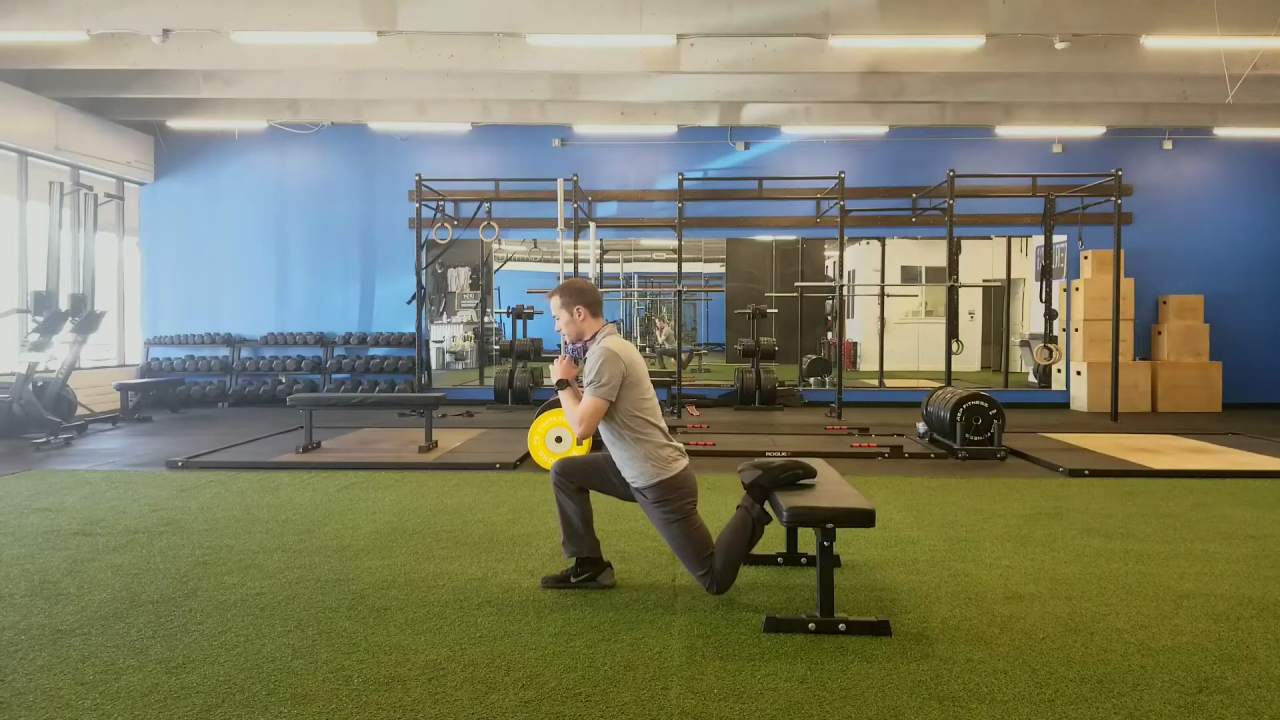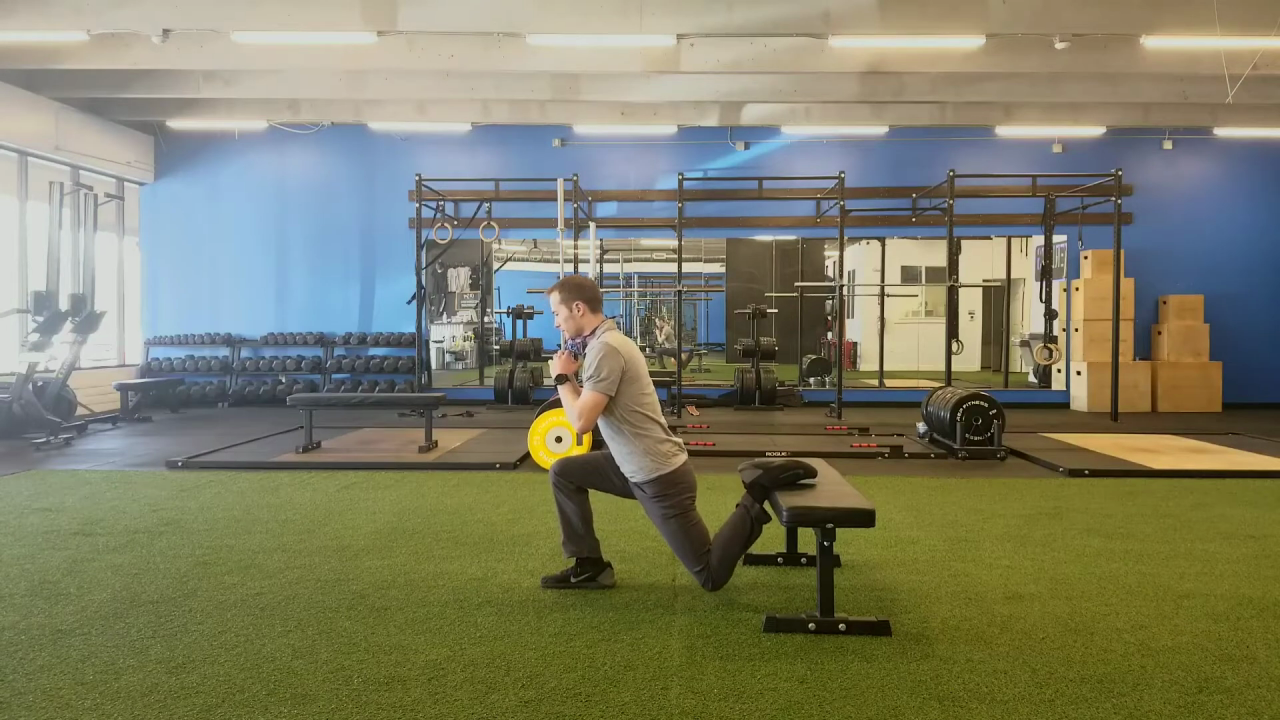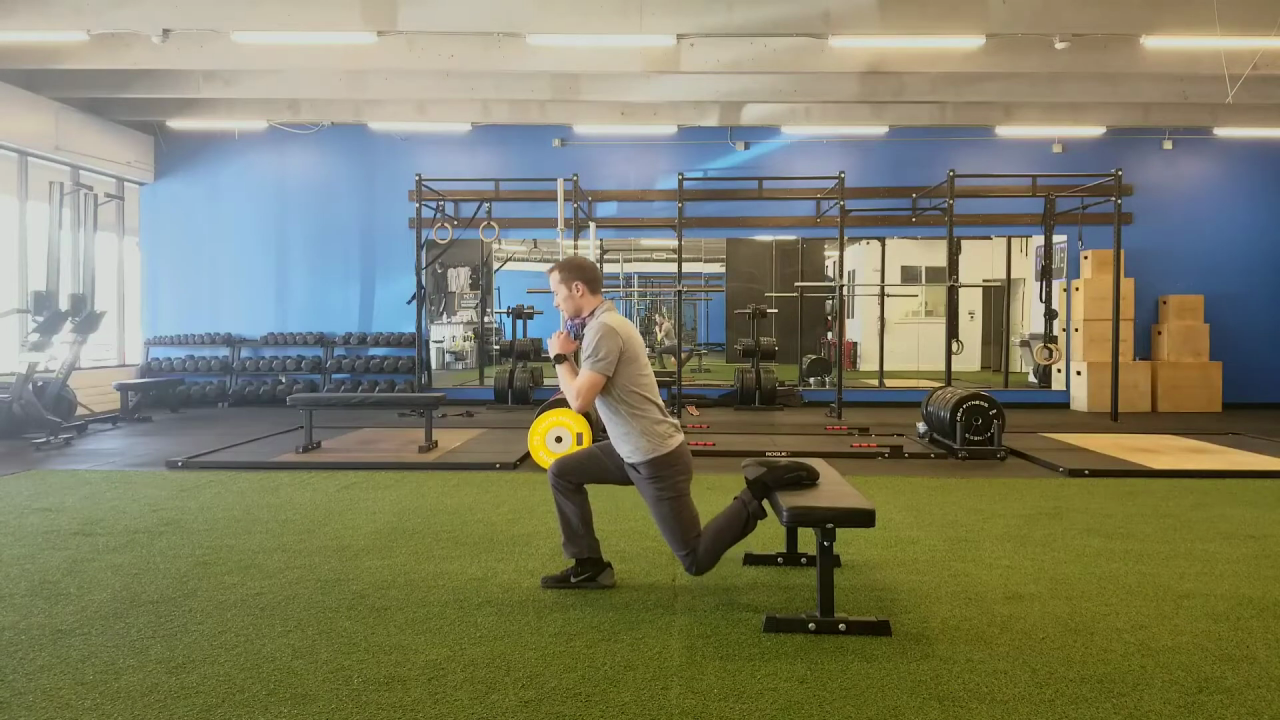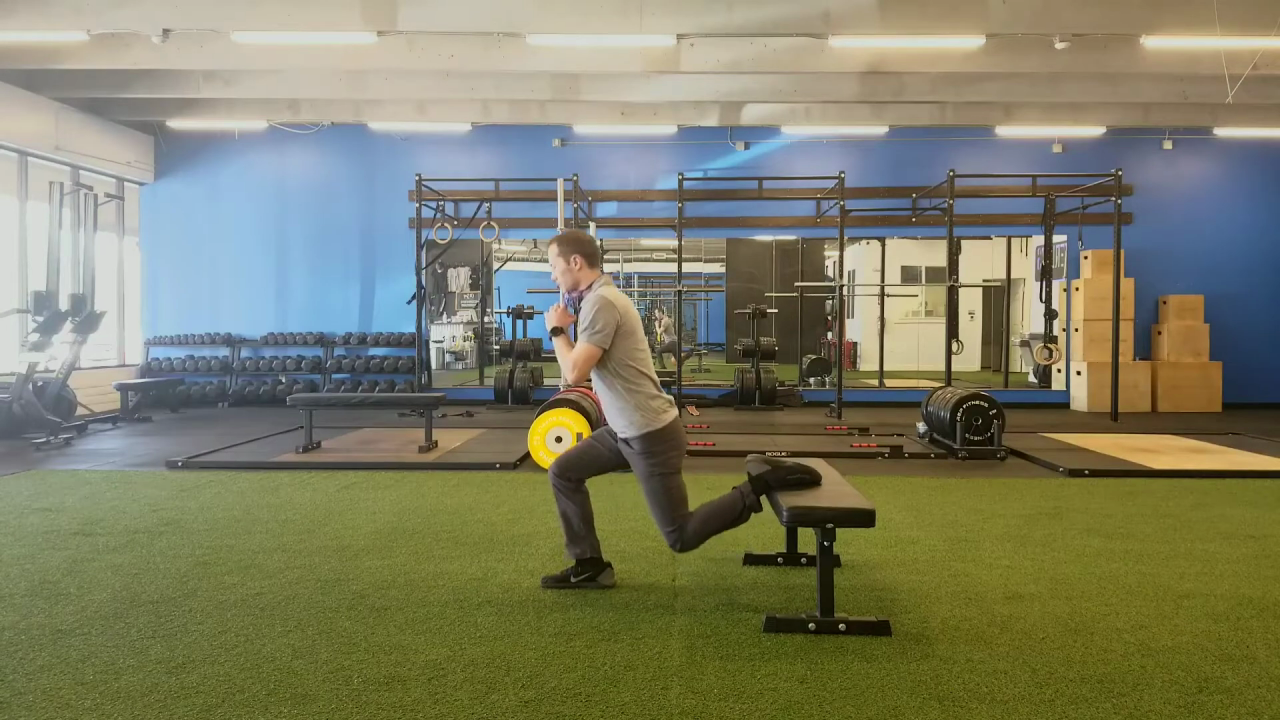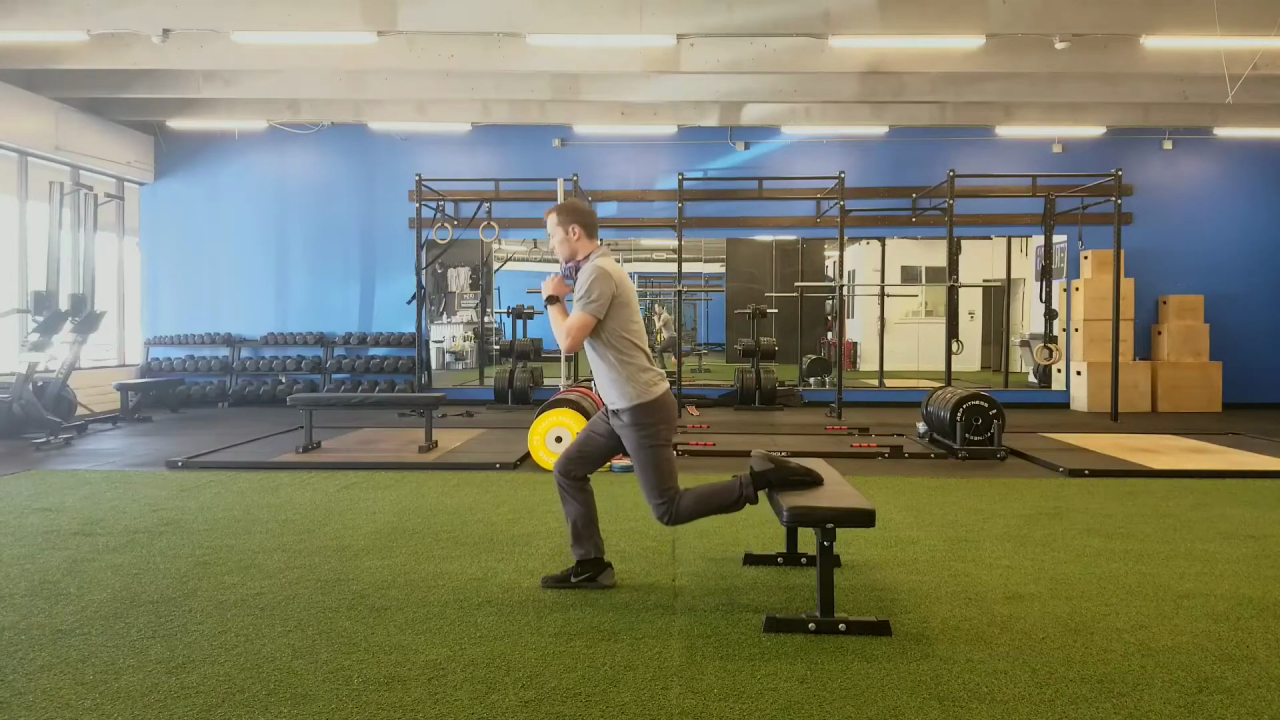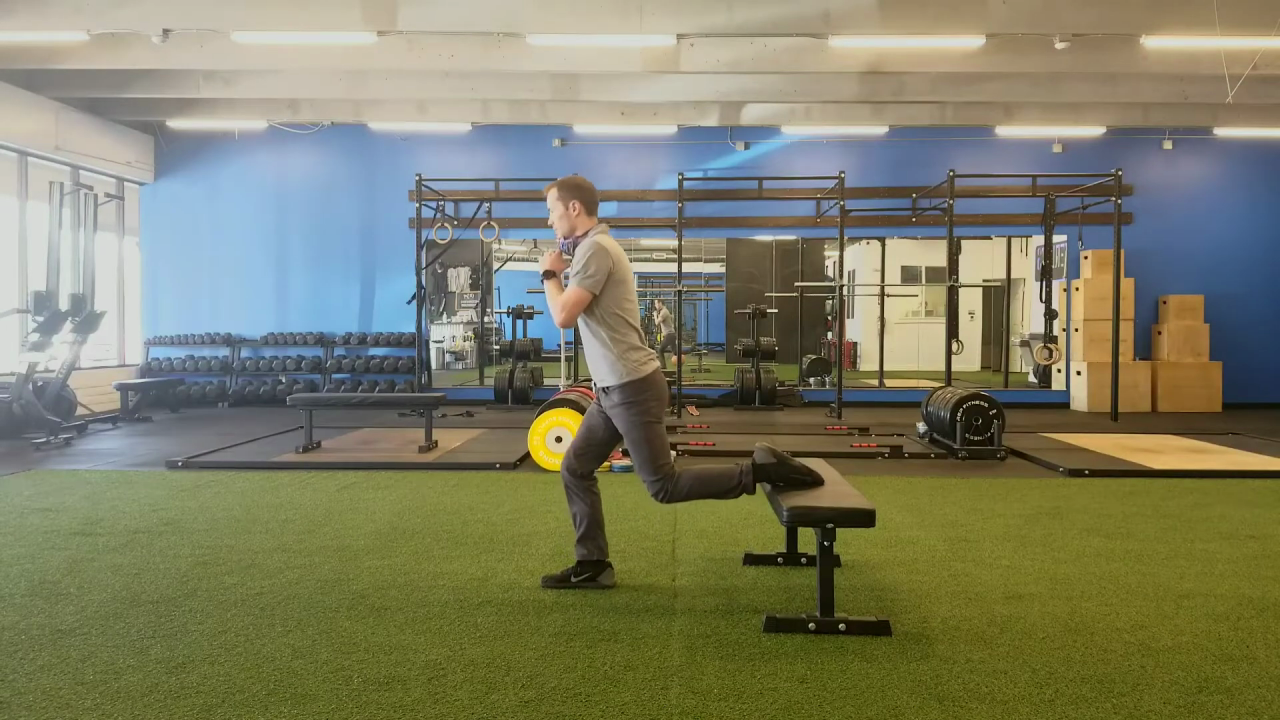
dt=0.2s
person 1, frame 1
left shoulder: (605, 354)
right shoulder: (608, 345)
left elbow: (582, 427)
right elbow: (591, 412)
left wrist: (562, 383)
right wrist: (571, 385)
left hip: (660, 481)
right hip: (643, 472)
left knee: (715, 578)
right knee: (564, 472)
left ankle: (758, 496)
right ankle: (589, 565)
person 1, frame 2
left shoulder: (605, 349)
right shoulder: (608, 341)
left elbow: (582, 422)
right elbow: (590, 408)
left wrist: (562, 378)
right wrist: (570, 380)
left hip: (660, 477)
right hip: (641, 468)
left knee: (711, 574)
right knee: (564, 473)
left ankle: (759, 494)
right ankle: (590, 565)
person 1, frame 3
left shoulder: (603, 329)
right shoulder: (606, 322)
left elbow: (580, 401)
right elbow: (588, 392)
left wrist: (560, 358)
right wrist: (569, 359)
left hip: (656, 458)
right hip: (637, 452)
left knee: (697, 559)
right knee: (562, 473)
left ankle: (759, 491)
right ankle: (589, 565)
person 1, frame 4
left shoulder: (600, 302)
right shoulder: (601, 298)
left elbow: (575, 373)
right elbow: (582, 367)
left wrist: (557, 330)
right wrist: (566, 331)
left hip: (651, 434)
right hip: (630, 430)
left knee: (681, 536)
right knee: (563, 472)
left ankle: (760, 484)
right ankle: (590, 565)
person 1, frame 5
left shoulder: (597, 272)
right shoulder: (596, 269)
left elbow: (569, 342)
right elbow: (579, 336)
left wrist: (552, 299)
right wrist: (564, 298)
left hip: (642, 408)
right hip: (621, 407)
left knee: (669, 508)
right knee: (568, 470)
left ankle: (758, 478)
right ankle: (591, 565)
person 1, frame 6
left shoulder: (594, 249)
right shoulder: (594, 247)
left elbow: (564, 317)
right elbow: (577, 312)
left wrist: (549, 275)
right wrist: (562, 273)
left hip: (633, 387)
right hip: (614, 389)
left knee: (664, 485)
right knee: (575, 468)
left ankle: (758, 469)
right ankle: (592, 565)
